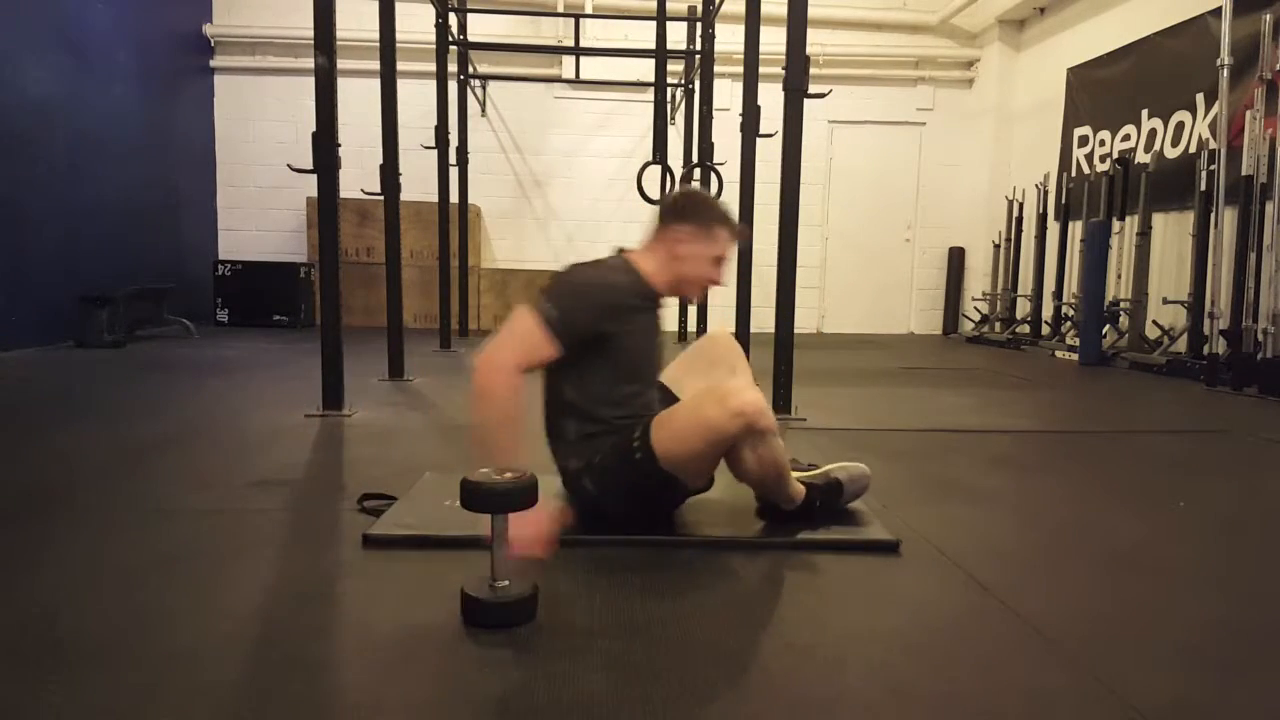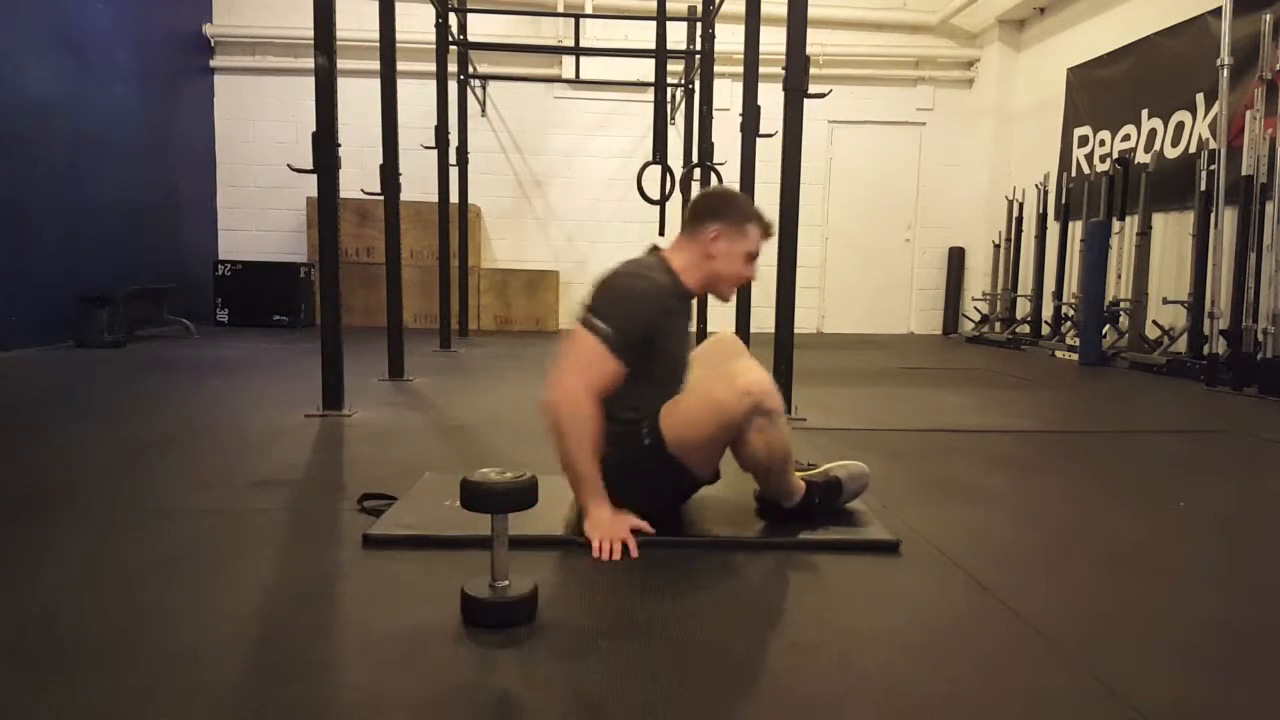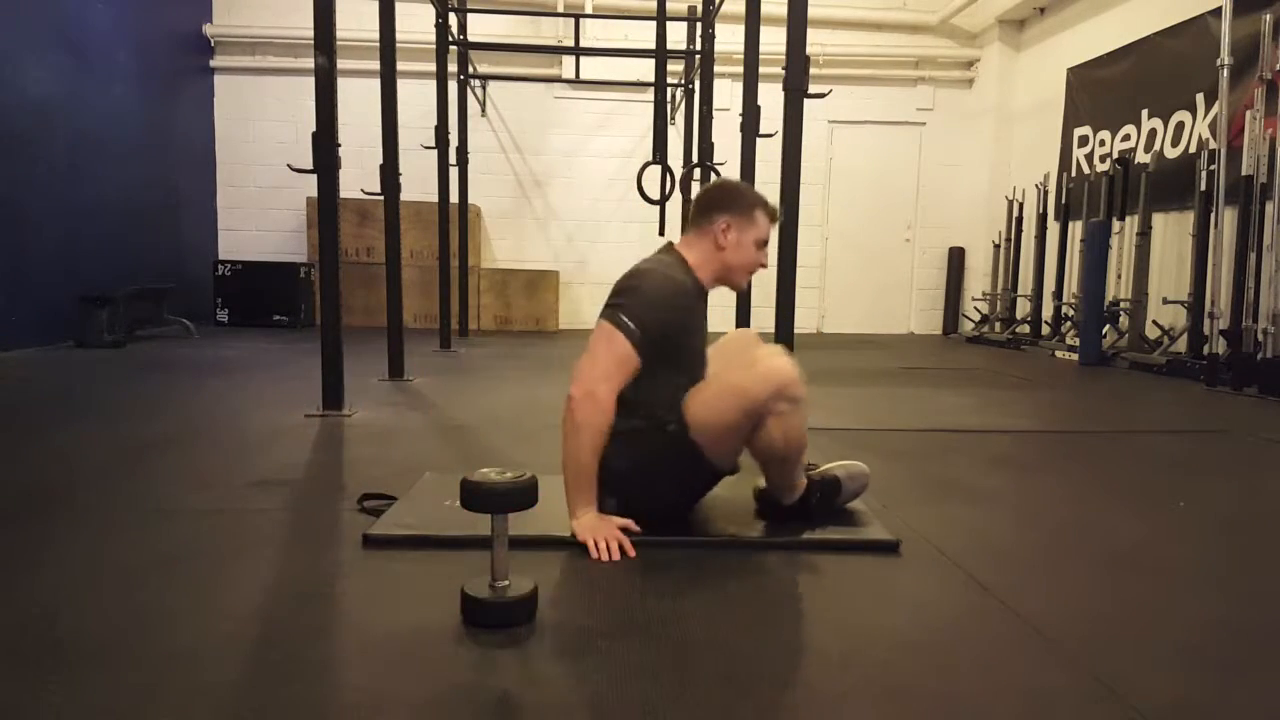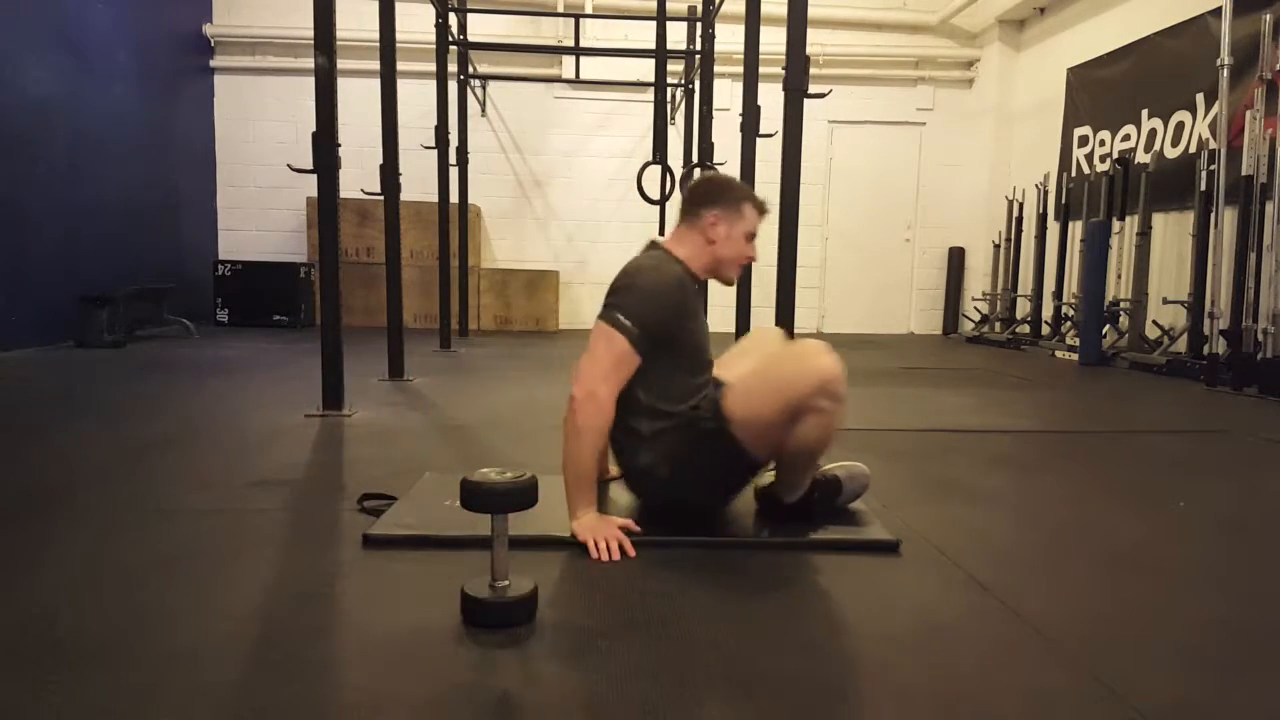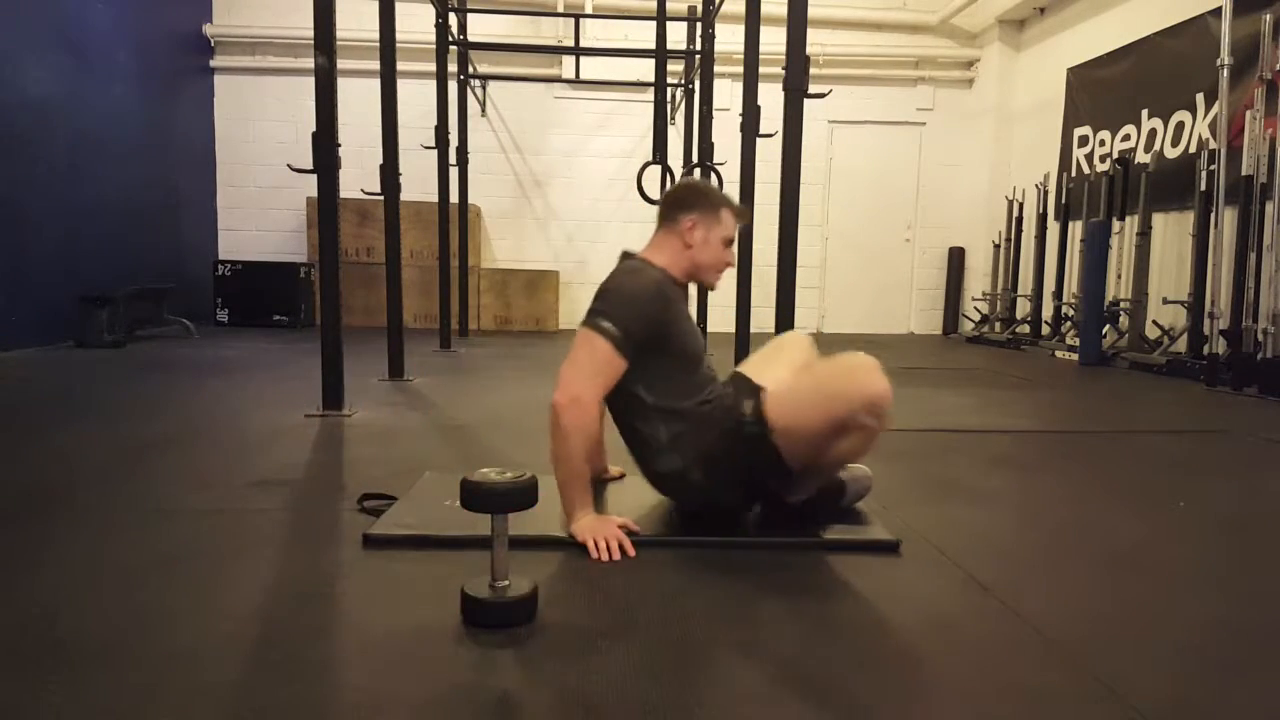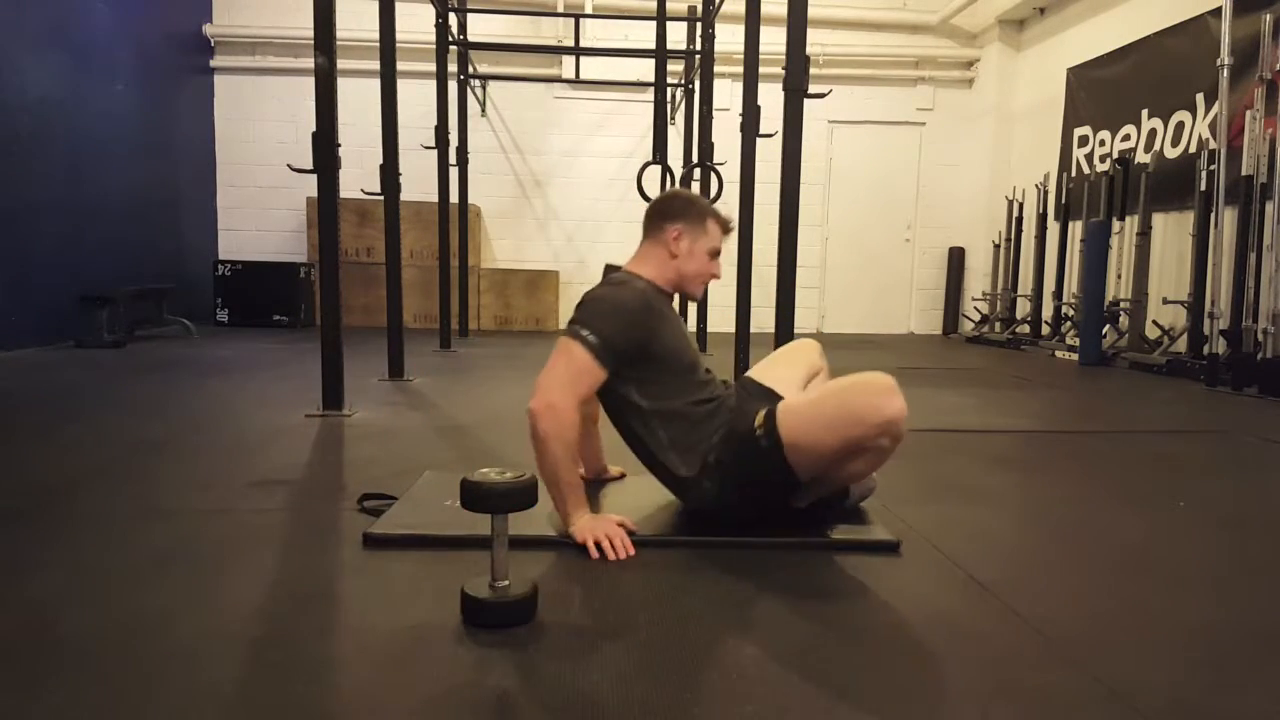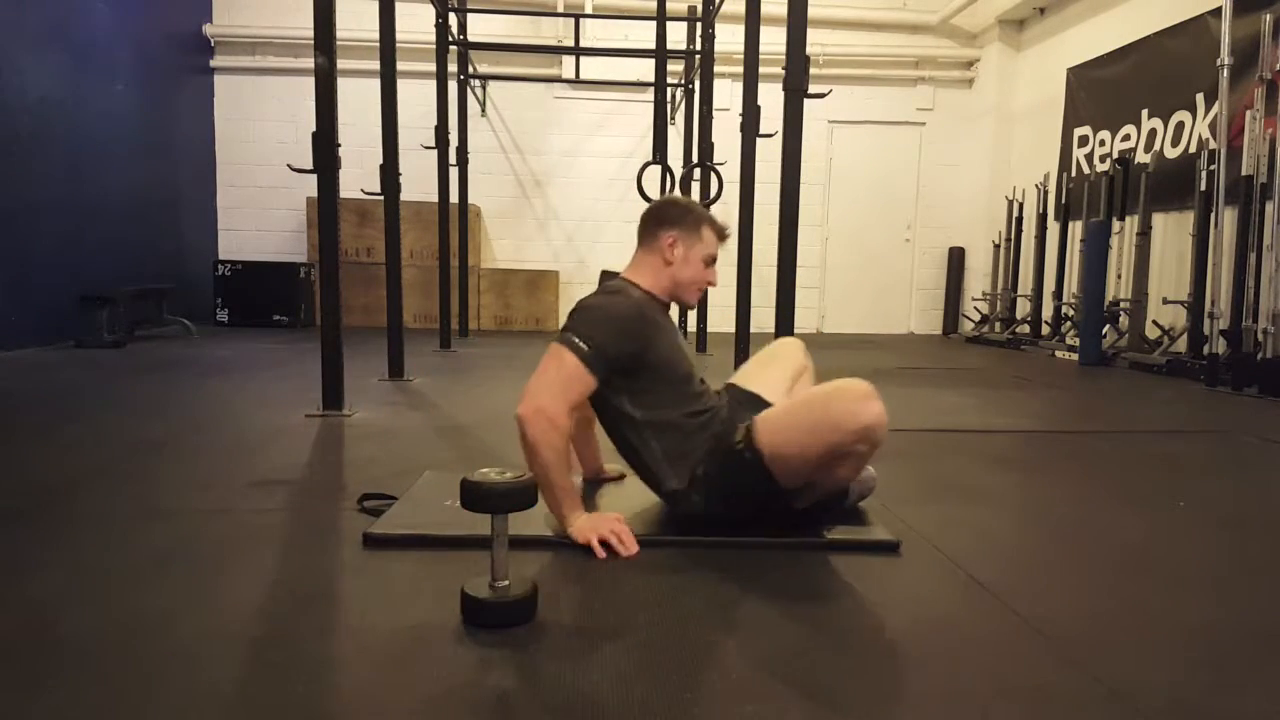
dt=0.1s
person 1, frame 1
left shoulder: (639, 290)
right shoulder: (602, 288)
right elbow: (493, 367)
left hip: (638, 442)
right hip: (610, 483)
left knee: (720, 346)
right knee: (740, 402)
left ankle: (782, 473)
right ankle: (796, 500)
person 1, frame 2
left shoulder: (665, 285)
right shoulder: (641, 290)
right elbow: (564, 396)
right wrist: (596, 508)
left hip: (643, 455)
right hip: (629, 481)
left knee: (727, 347)
right knee: (748, 384)
left ankle: (779, 476)
right ankle: (795, 499)
person 1, frame 3
left shoulder: (678, 280)
right shoulder: (661, 289)
right elbow: (587, 393)
right wrist: (584, 513)
left hip: (658, 448)
right hip: (648, 476)
left knee: (745, 343)
right knee: (772, 369)
left ankle: (788, 470)
right ankle: (792, 497)
person 1, frame 4
left shoulder: (667, 277)
right shoulder: (654, 286)
right elbow: (587, 394)
left wrist: (599, 469)
right wrist: (584, 514)
left hip: (691, 440)
right hip: (682, 470)
left knee: (770, 341)
right knee: (816, 364)
left ankle: (789, 470)
right ankle: (793, 495)
person 1, frame 5
left shoulder: (656, 284)
right shoulder: (639, 291)
right elbow: (571, 399)
left wrist: (595, 467)
right wrist: (582, 516)
right hip: (710, 466)
left knee: (797, 346)
right knee: (866, 381)
left ankle: (799, 472)
right ankle: (798, 493)
person 1, frame 6
left shoulder: (644, 298)
right shoulder: (621, 304)
left elbow: (583, 393)
right elbow: (549, 405)
left wrist: (594, 468)
right wrist: (578, 518)
right hip: (725, 470)
left knee: (807, 352)
right knee: (882, 401)
right ankle: (805, 495)
person 1, frame 7
left shoulder: (638, 305)
right shoulder: (615, 313)
left elbow: (576, 400)
right elbow: (537, 411)
left wrist: (592, 468)
right wrist: (574, 517)
right hip: (715, 479)
left knee: (790, 350)
right knee: (862, 408)
left ankle: (798, 479)
right ankle: (801, 499)
